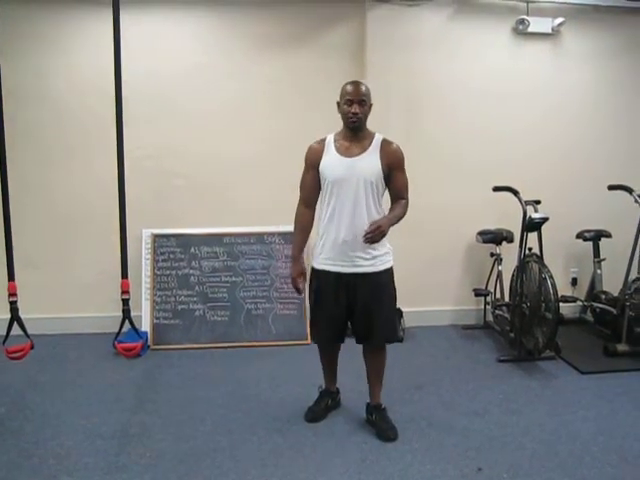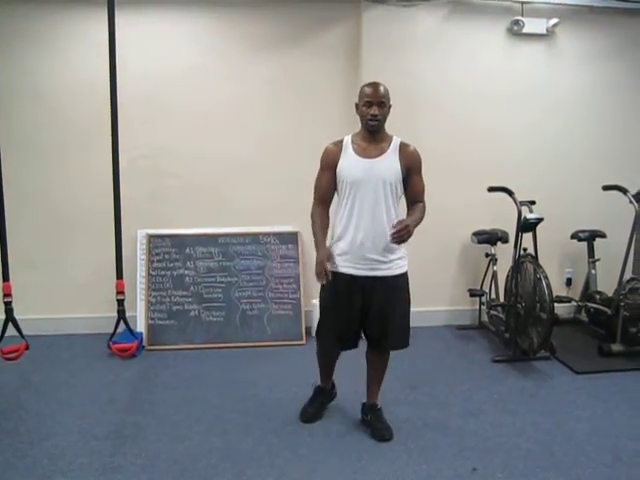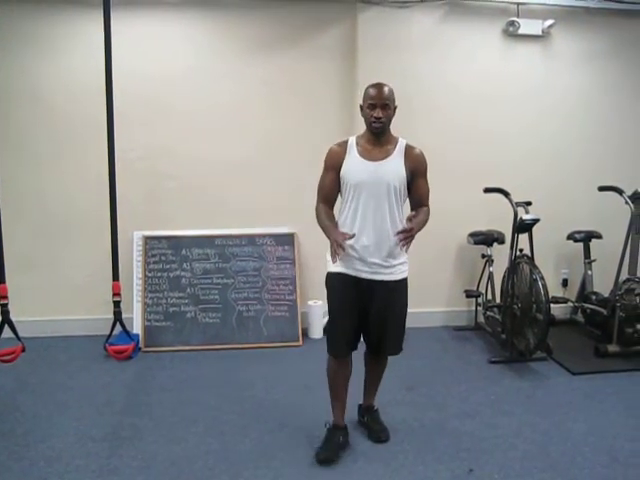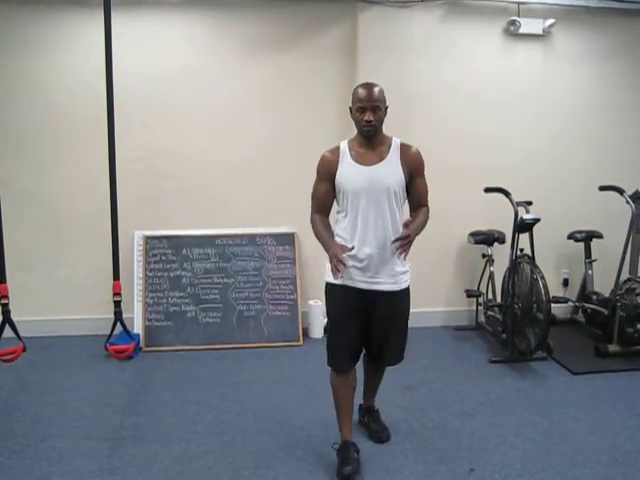
dt=0.4s
person 1, frame 1
left shoulder: (389, 151)
right shoulder: (318, 151)
left elbow: (401, 199)
right elbow: (306, 206)
left wrist: (388, 221)
right wrist: (296, 258)
left hip: (374, 264)
right hip: (328, 263)
left knee: (375, 337)
right knee: (325, 334)
left ankle: (375, 405)
right ankle: (330, 392)
person 1, frame 2
left shoulder: (407, 154)
right shoulder: (335, 152)
left elbow: (418, 202)
right elbow: (320, 205)
left wrist: (412, 222)
right wrist: (321, 246)
left hip: (389, 267)
right hip: (342, 265)
left knee: (381, 341)
right knee: (330, 338)
left ankle: (371, 406)
right ankle: (324, 388)
person 1, frame 3
left shoulder: (412, 157)
right shoulder: (339, 153)
left elbow: (422, 206)
right elbow: (323, 203)
left wrist: (415, 225)
right wrist: (332, 233)
left hip: (390, 270)
right hip: (346, 267)
left knee: (380, 346)
right knee: (339, 348)
left ankle: (368, 408)
right ankle: (337, 426)
person 1, frame 4
left shoulder: (408, 157)
right shoulder: (332, 159)
left elbow: (422, 206)
right elbow: (318, 212)
left wrist: (413, 229)
right wrist: (330, 246)
left hip: (392, 277)
right hip: (345, 277)
left knee: (382, 353)
right knee: (342, 360)
left ankle: (369, 408)
right ankle: (347, 443)
